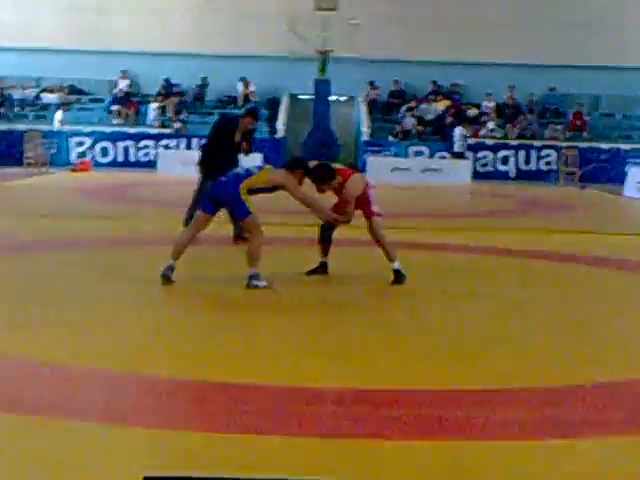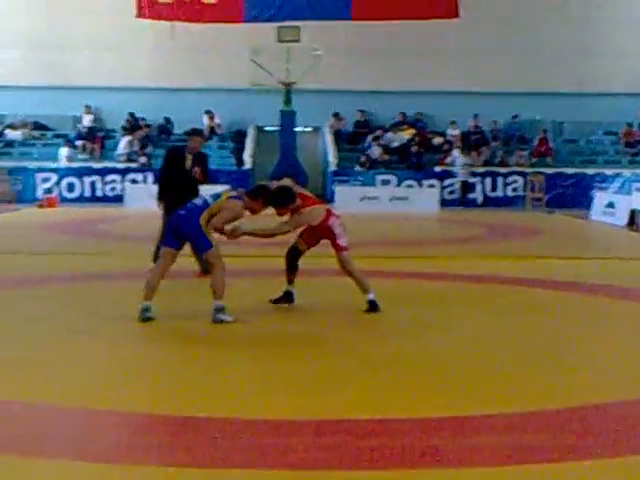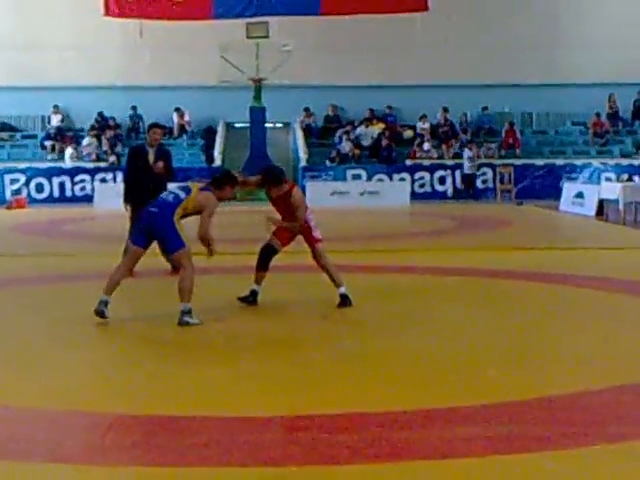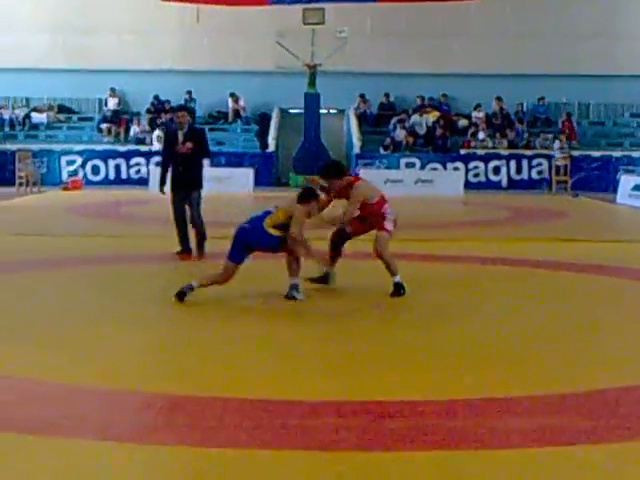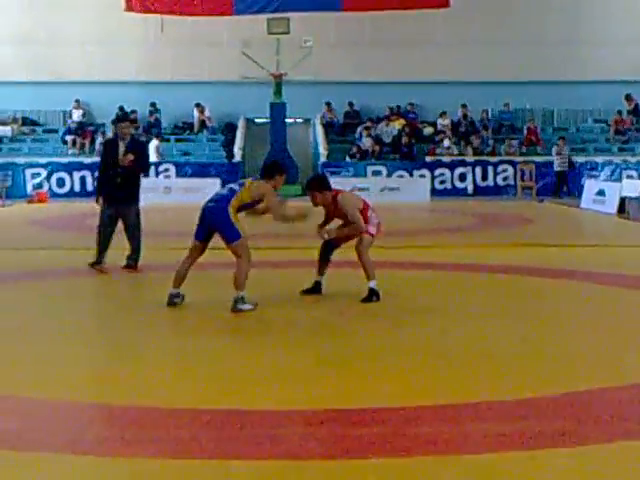
dt=1s
person 1, frame 1
left shoulder: (273, 170)
right shoulder: (285, 178)
right elbow: (307, 200)
right wrist: (332, 215)
left hip: (218, 184)
right hip: (233, 191)
left knee: (193, 228)
right knee: (255, 233)
left ankle: (169, 267)
right ankle: (253, 277)
person 1, frame 2
left shoulder: (236, 196)
right shoulder: (237, 206)
right elbow: (214, 224)
right wrist: (226, 233)
left hip: (178, 217)
right hip: (193, 221)
left knee: (161, 266)
right knee: (217, 265)
left ankle: (145, 309)
right ankle: (219, 311)
person 1, frame 3
left shoulder: (194, 186)
right shoulder: (211, 199)
right elbow: (202, 233)
right wrist: (210, 246)
left hip: (148, 213)
right hip: (165, 219)
left knee: (126, 264)
right knee: (186, 267)
left ankle: (103, 303)
right ankle: (186, 313)
person 1, frame 4
left shoulder: (290, 208)
right shoulder: (300, 210)
right elbow: (294, 234)
right wrist: (311, 252)
left hip: (242, 232)
right hip: (258, 232)
left knee: (224, 276)
right knee: (294, 248)
left ankle: (191, 287)
right ankle: (294, 289)
person 1, frame 5
left shoulder: (250, 183)
right shoulder: (266, 188)
left elbow: (252, 210)
right elbow: (278, 215)
left wrist: (269, 208)
right wrist: (298, 215)
left hip: (208, 210)
right hip: (223, 213)
left knee: (192, 255)
right knee: (244, 256)
left ankle: (174, 295)
right ankle: (238, 301)
person 2, frame 1
left shoulder: (250, 130)
right shoulder: (225, 122)
left elbow: (247, 148)
right elbow: (210, 142)
left wrist: (246, 148)
right wrist: (203, 163)
left hip: (230, 168)
right hip: (212, 167)
right knee: (200, 197)
left ankle: (239, 233)
right ankle: (189, 226)
person 2, frame 2
left shoulder: (202, 157)
right shoulder: (173, 152)
left elbow: (206, 178)
right elbow: (163, 174)
left wrist: (200, 175)
right wrist: (161, 196)
left hip: (190, 200)
right hip: (172, 200)
right knee: (166, 232)
left ankle: (204, 266)
person 2, frame 3
left shoulder: (165, 153)
right shoulder: (135, 151)
left elbow: (171, 175)
right elbow: (128, 175)
left wrist: (163, 170)
right wrist: (127, 198)
right hip: (139, 199)
left ankle: (174, 263)
person 2, frame 4
left shoulder: (198, 133)
right shoulder: (169, 134)
left elbow: (206, 153)
right elbow: (166, 159)
left wrist: (189, 152)
right wrist: (162, 181)
left hip: (193, 181)
right hip: (177, 181)
left knee: (194, 215)
right knee: (179, 217)
left ankle: (200, 246)
right ankle: (185, 248)
person 2, frame 5
left shoulder: (139, 145)
right shoulder: (108, 144)
left elbow: (145, 167)
right elbow: (103, 168)
left wrist: (131, 164)
right wrist: (99, 192)
left hip: (130, 194)
right hip: (110, 193)
left knee: (133, 229)
right knee: (104, 227)
left ankle: (132, 261)
right ankle: (99, 259)
person 3, frame 1
left shoulder: (348, 189)
right shoulder: (330, 173)
left elbow: (348, 218)
right elbow: (314, 165)
left hip: (364, 196)
right hip: (346, 199)
left knee: (376, 234)
right knee: (326, 228)
left ankle: (397, 270)
right ankle: (323, 265)
person 3, frame 2
left shoulder: (302, 216)
right shoulder: (295, 192)
left elbow: (272, 232)
right elbow: (285, 182)
left wrist: (244, 231)
left hip: (332, 226)
right hip: (316, 226)
left knee: (347, 266)
right knee: (292, 255)
left ankle: (371, 300)
right ankle: (288, 294)
person 3, frame 3
left shoulder: (295, 195)
right shoulder: (267, 183)
left elbow: (300, 224)
right elbow: (246, 183)
left wrist: (278, 222)
right wrist: (241, 180)
left hip: (304, 223)
right hip: (287, 223)
left knee: (321, 259)
right knee: (265, 253)
left ankle: (343, 294)
right ankle: (253, 295)
person 3, frame 4
left shoulder: (357, 190)
right shoulder: (344, 182)
left elbow: (345, 218)
left hip: (384, 216)
right hip: (368, 216)
left knee: (379, 250)
right knee: (338, 237)
left ankle: (398, 283)
right ankle: (328, 274)
person 3, frame 5
left shoulder: (343, 201)
right shoulder: (325, 200)
left elbow: (360, 227)
right elbow: (329, 214)
left wrist: (335, 233)
right wrist: (322, 226)
left hip: (368, 220)
right hip: (350, 222)
left knee: (361, 249)
right knee: (326, 247)
left ankle: (373, 290)
right ankle: (317, 285)
